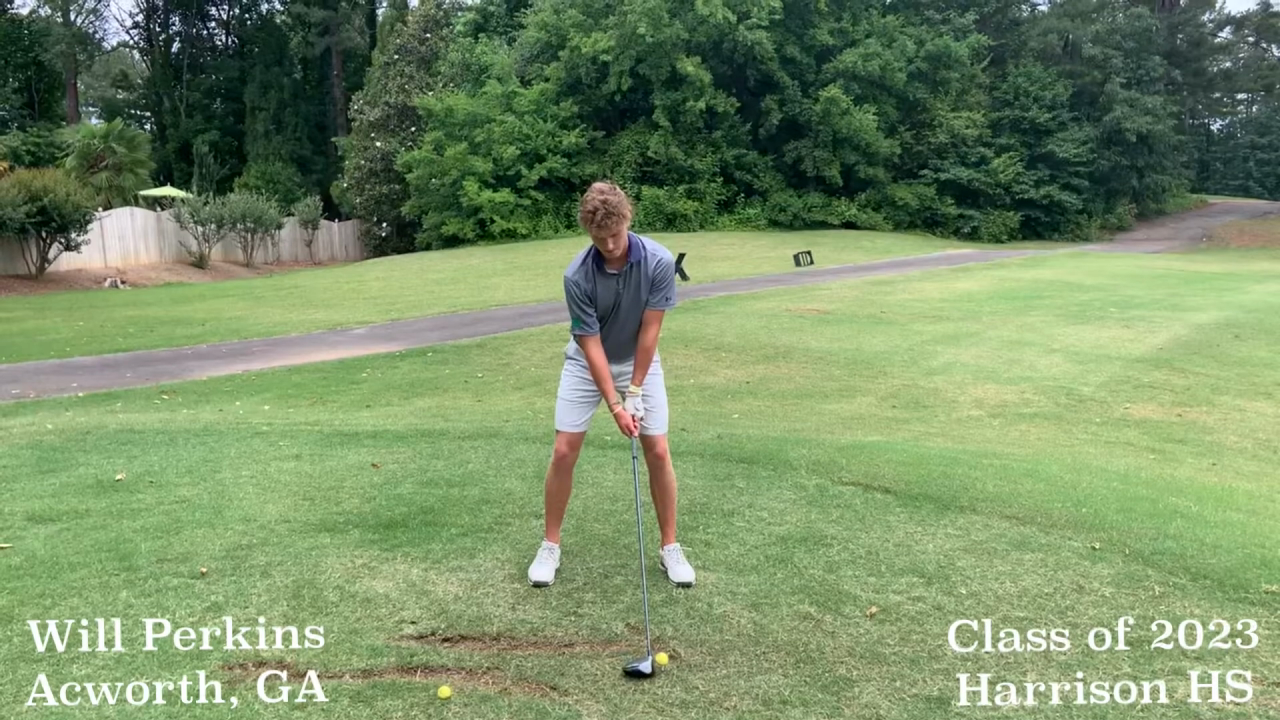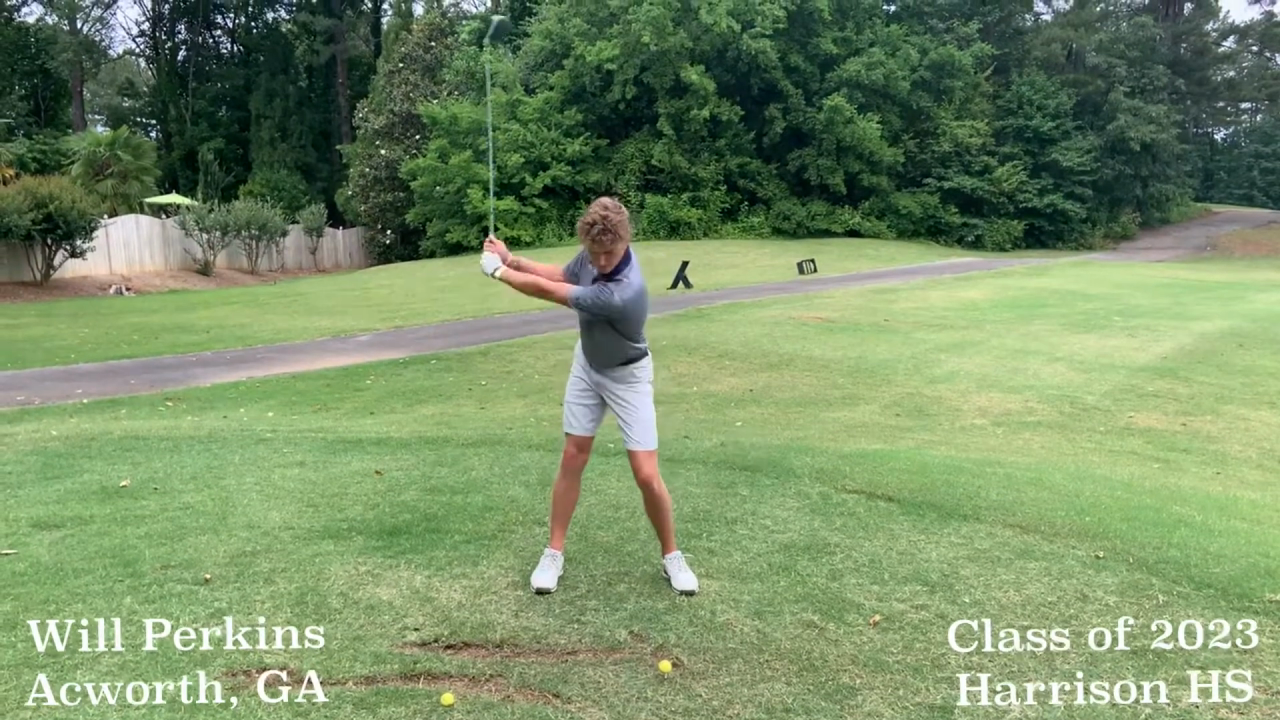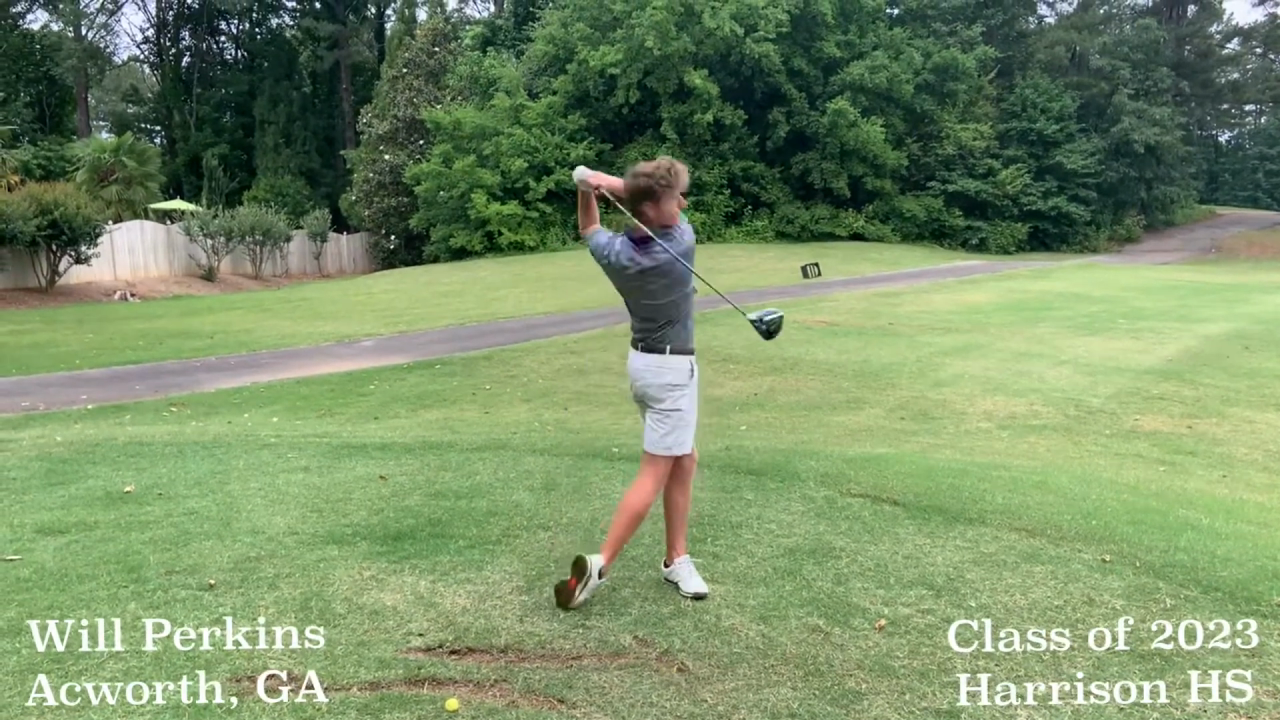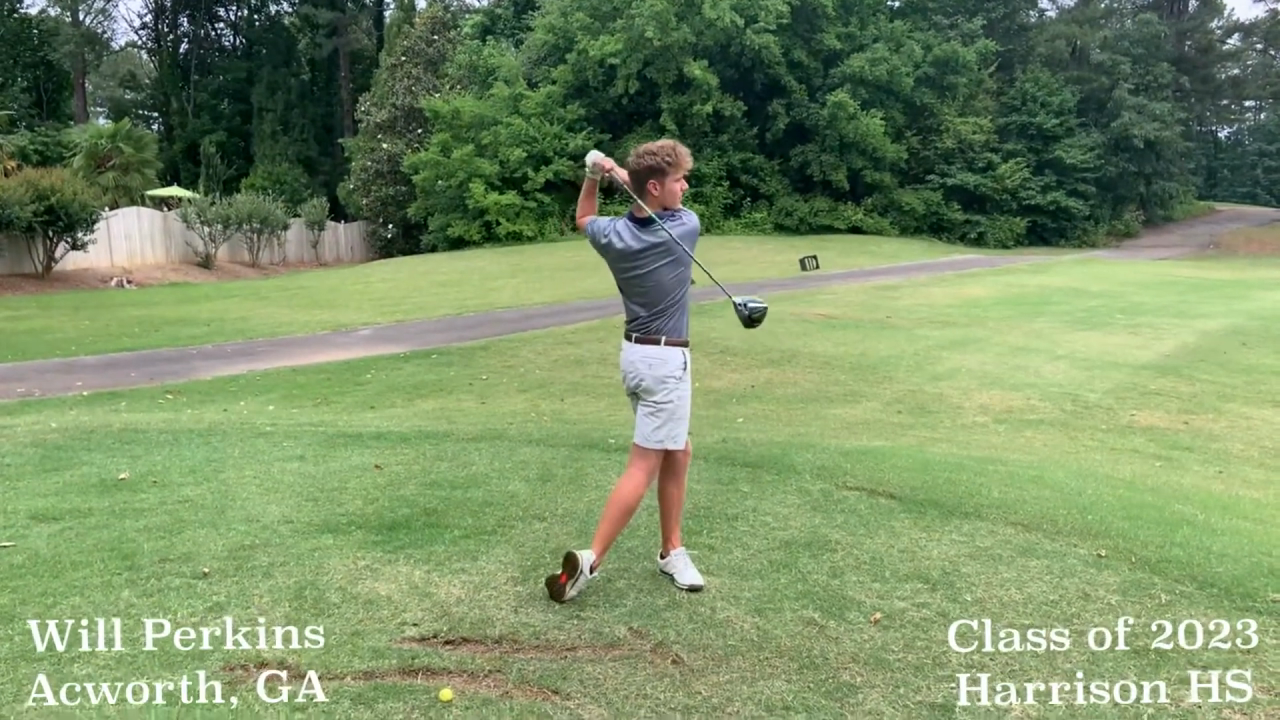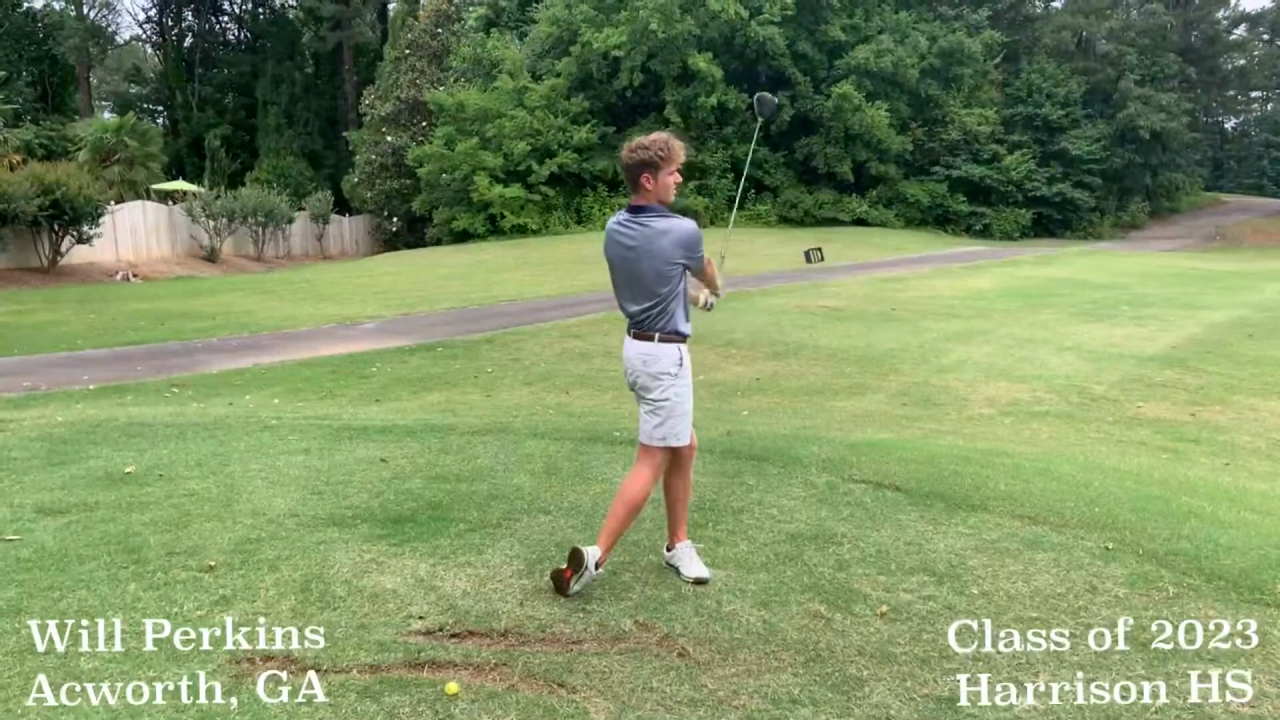
dt=1s
person 1, frame 1
left shoulder: (659, 261)
right shoulder: (577, 275)
left elbow: (650, 330)
right elbow: (591, 343)
left wrist: (635, 391)
right wrist: (615, 405)
left hip: (640, 362)
right hip: (586, 363)
left knee: (658, 453)
right knee: (564, 452)
left ankle: (670, 547)
right ankle: (550, 546)
person 1, frame 2
left shoulder: (623, 295)
right shoulder: (592, 254)
left elbow: (549, 291)
right elbow: (561, 276)
left wrist: (500, 271)
right wrist: (510, 258)
left hip: (627, 376)
right hip: (587, 365)
left knee: (646, 473)
right knee: (573, 459)
left ankle: (672, 555)
right ankle: (554, 552)
person 1, frame 3
left shoulder: (610, 250)
right shoulder: (678, 242)
left elbow: (588, 226)
right elbow: (654, 202)
left wrist: (586, 186)
right wrist: (608, 182)
left hip: (646, 361)
right hip: (671, 368)
left knee: (683, 462)
right knee: (655, 473)
left ankle: (677, 559)
right ankle: (599, 565)
person 1, frame 4
left shoulder: (613, 235)
right shoulder: (686, 228)
left elbow: (583, 218)
right elbow: (673, 210)
left wrist: (593, 176)
right wrist: (623, 173)
left hip: (636, 353)
right hip: (665, 359)
left knee: (678, 453)
right knee: (644, 466)
left ankle: (672, 550)
right ankle: (589, 560)
person 1, frame 5
left shoulder: (614, 229)
right shoulder: (682, 232)
right elbow: (708, 276)
right wrist: (712, 292)
left hip: (639, 347)
right hip: (664, 355)
left knee: (684, 447)
right knee: (651, 463)
left ankle: (678, 543)
right ankle: (594, 556)
